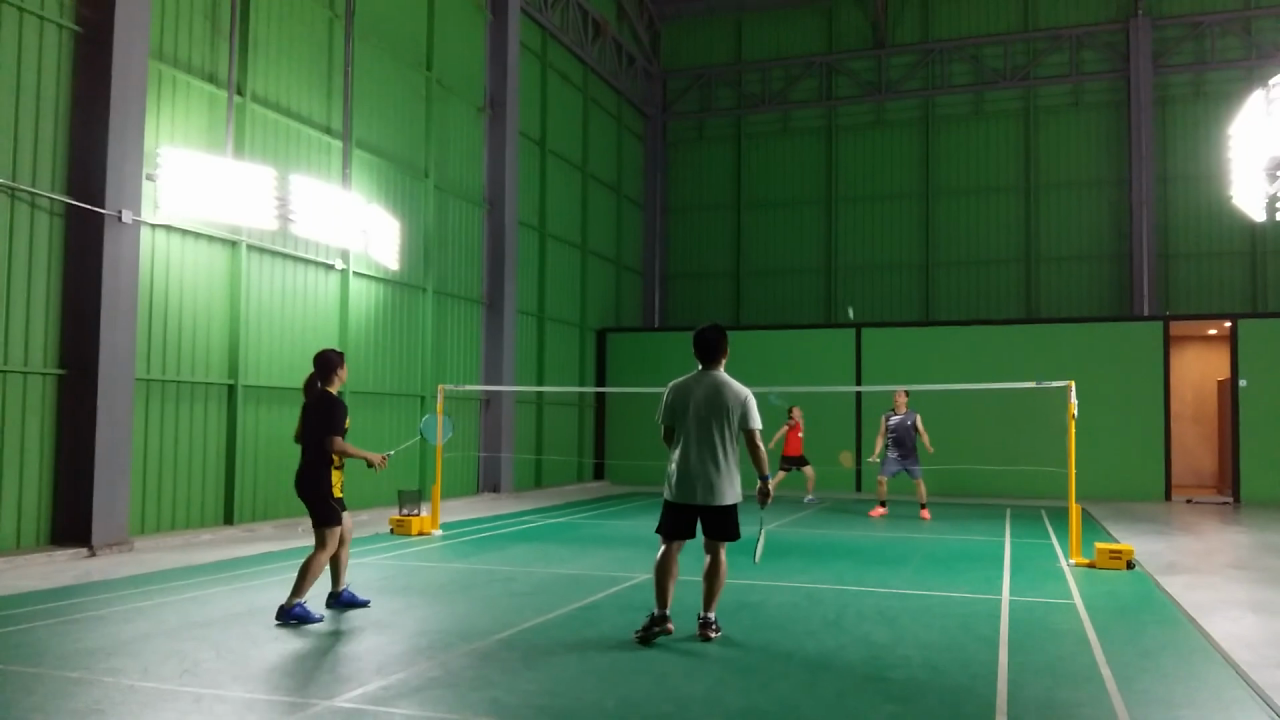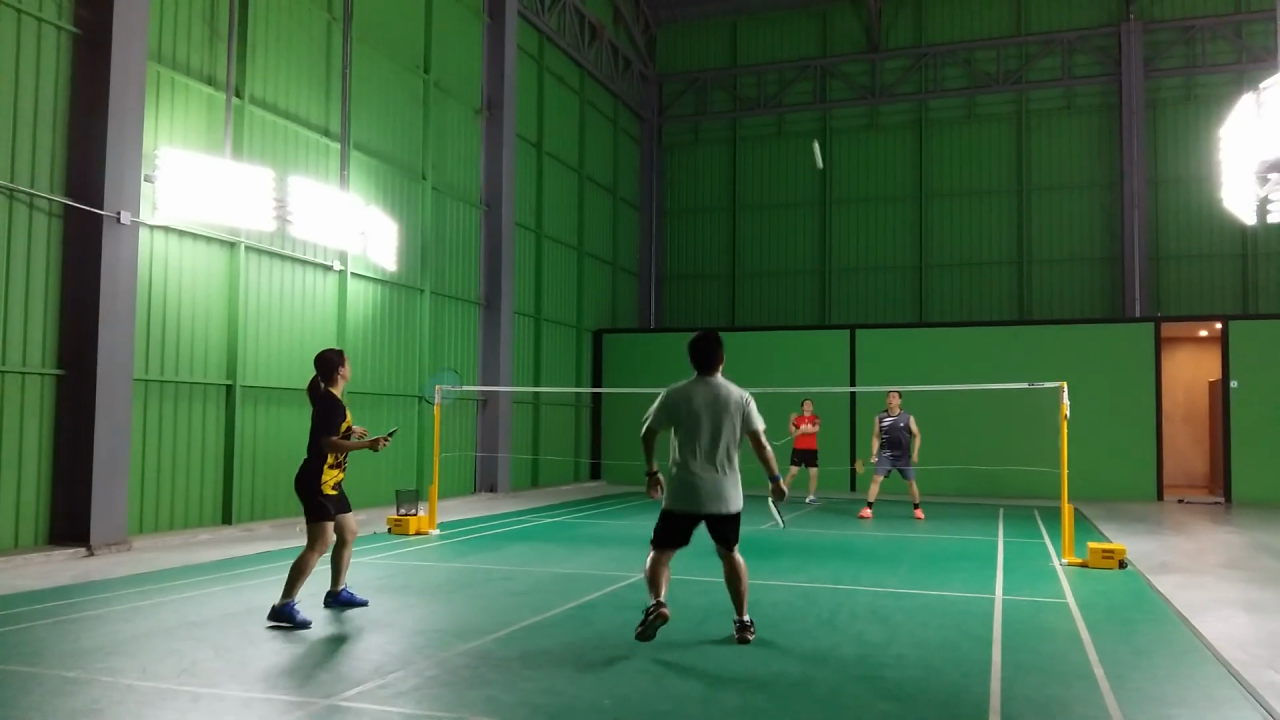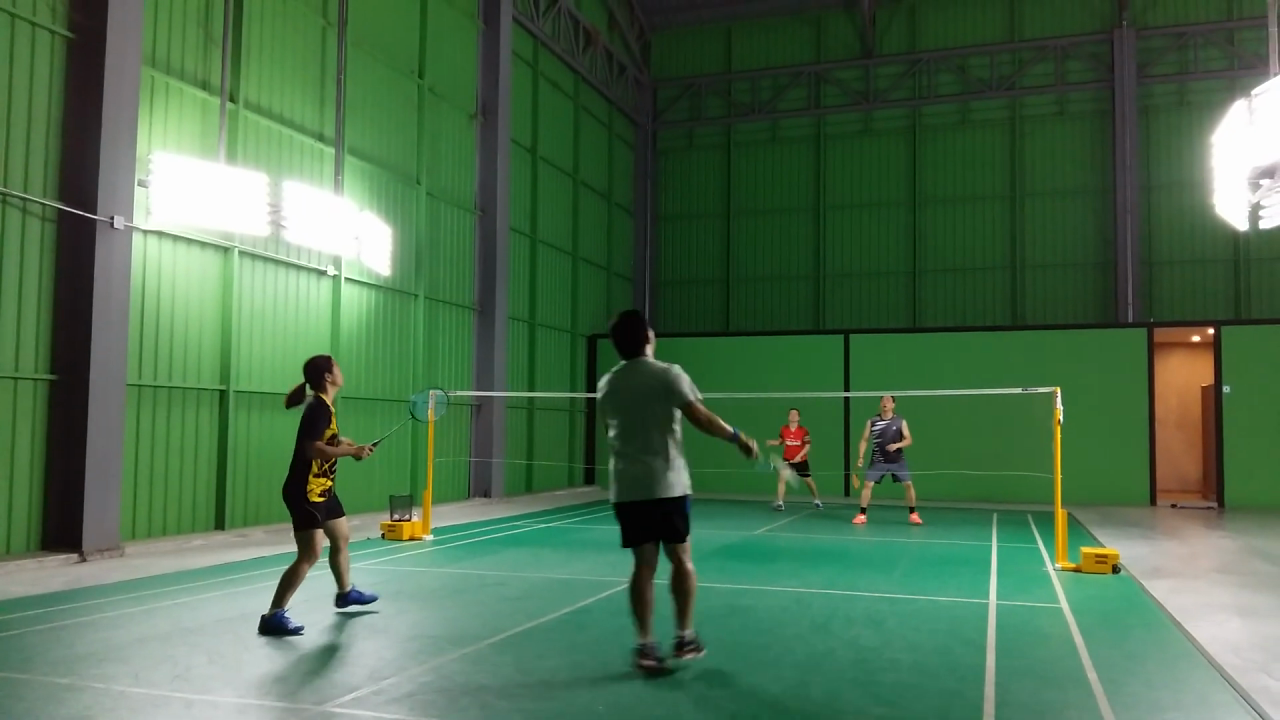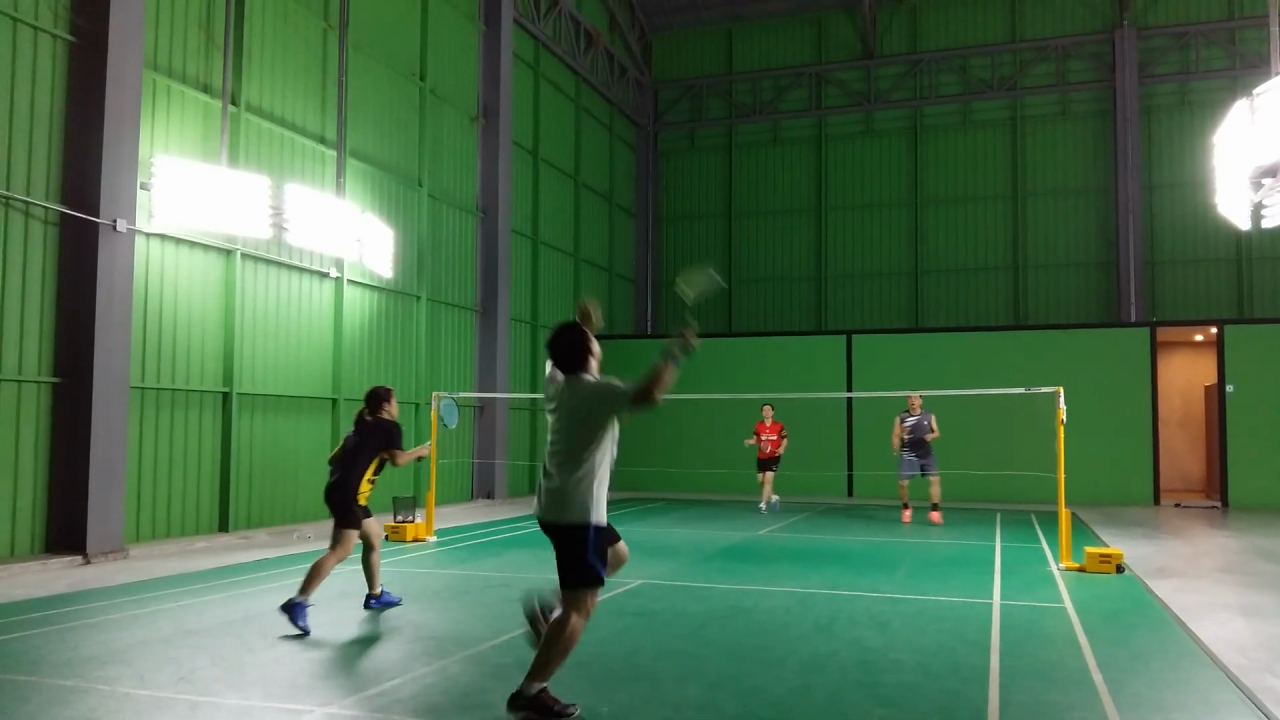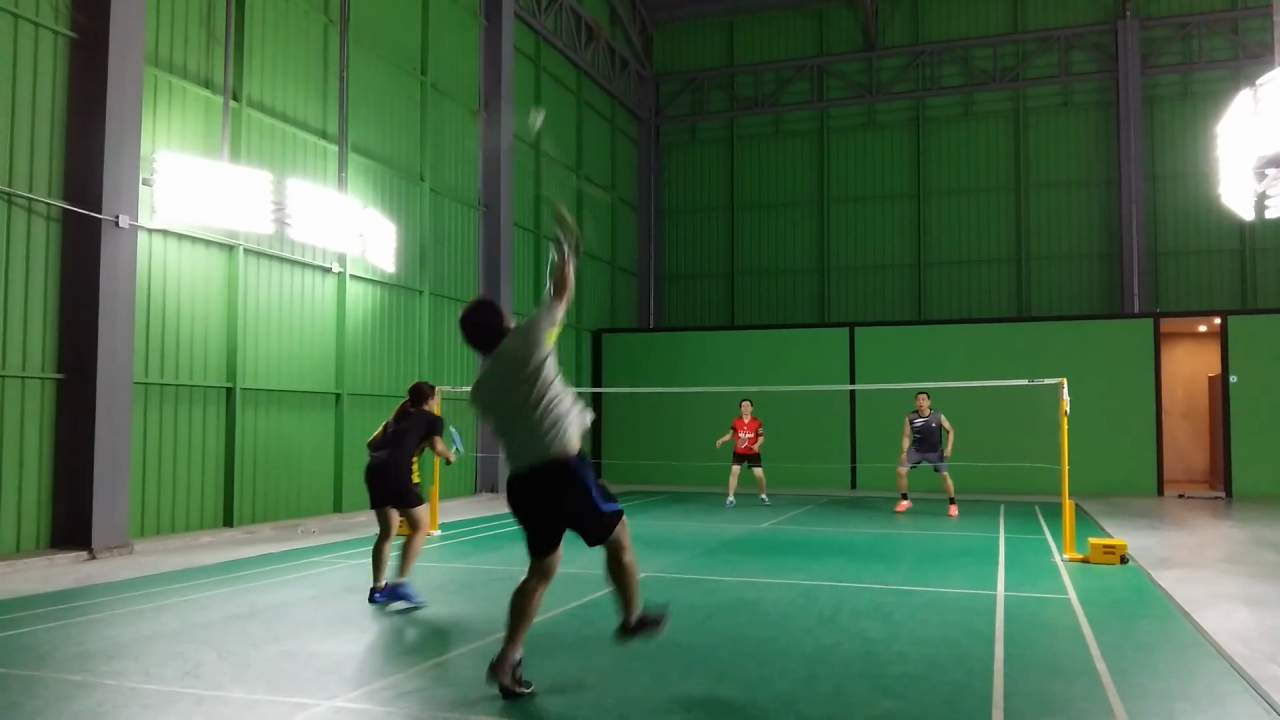
dt=0.4s
person 1, frame 1
left shoulder: (677, 389)
right shoulder: (741, 394)
left elbow: (668, 436)
right elbow: (755, 444)
right wrist: (764, 480)
left hip: (682, 486)
right hip: (722, 489)
left knee: (669, 547)
right knee: (715, 552)
left ankle: (661, 614)
right ankle: (707, 619)
person 1, frame 2
left shoulder: (673, 395)
right shoulder: (741, 398)
left elbow: (647, 436)
right elbow: (761, 445)
left wrist: (652, 472)
right wrist: (776, 480)
left hip: (683, 494)
right hip: (725, 496)
left knee: (659, 555)
right knee: (730, 555)
left ankle: (656, 604)
right ankle: (743, 621)
person 1, frame 3
left shoulder: (607, 383)
right shoulder: (666, 374)
right elbow: (698, 416)
right wrist: (738, 438)
left hip: (624, 488)
right hip: (665, 484)
left knee: (643, 564)
right knee: (680, 556)
left ankle: (647, 646)
right ankle: (684, 636)
person 1, frame 4
left shoulder: (557, 387)
right shoulder: (597, 393)
left elbow: (556, 357)
right elbow: (648, 397)
left wrist: (579, 331)
right wrist: (676, 353)
left hip: (557, 508)
right hip: (577, 515)
left knee: (617, 554)
right knee: (582, 604)
left ankle: (549, 612)
person 1, frame 5
left shoulder: (480, 388)
right shoulder: (531, 336)
right elbow: (562, 294)
right wrist: (564, 257)
left hip: (523, 480)
right hip: (561, 467)
left knee: (541, 571)
right knee: (618, 538)
left ankle: (508, 660)
right ankle: (632, 617)
person 2, frame 1
left shoulder: (312, 402)
right shoulder: (335, 404)
left elbow: (299, 437)
right elbow: (335, 445)
right wrist: (369, 456)
left hip: (312, 478)
right hip: (322, 482)
left knee: (344, 533)
right knee: (327, 547)
left ankle: (339, 593)
right ankle: (292, 605)
person 2, frame 2
left shoulder: (331, 400)
right shoulder: (331, 403)
right elbow: (328, 445)
left wrist: (349, 431)
right wrist: (367, 445)
left hip: (332, 482)
right hip: (318, 483)
left knee: (348, 535)
right knee: (318, 545)
left ankle: (337, 591)
right ankle: (284, 606)
person 2, frame 3
left shoulder: (321, 406)
right shoulder: (319, 407)
right elbow: (311, 449)
left wrist: (338, 442)
right wrist: (353, 449)
left hip: (322, 488)
right hip: (306, 491)
left knee: (341, 538)
right knee: (309, 555)
left ankle: (346, 593)
right ankle: (273, 616)
person 2, frame 4
left shoulder: (361, 428)
right shoulder: (390, 427)
left elbow: (334, 458)
right elbow: (397, 459)
right wrist: (419, 451)
left hip: (337, 488)
right hip: (348, 493)
left knee: (374, 539)
right knee: (339, 552)
left ankle: (375, 594)
right ankle: (298, 602)
person 2, frame 5
left shoulder: (396, 418)
right shoulder: (431, 419)
left elbow: (371, 444)
right elbow: (437, 447)
right wrist: (449, 456)
left hip: (374, 471)
right hip: (398, 474)
left knee: (387, 531)
right knee: (420, 528)
left ankle: (379, 588)
right ankle: (400, 583)
